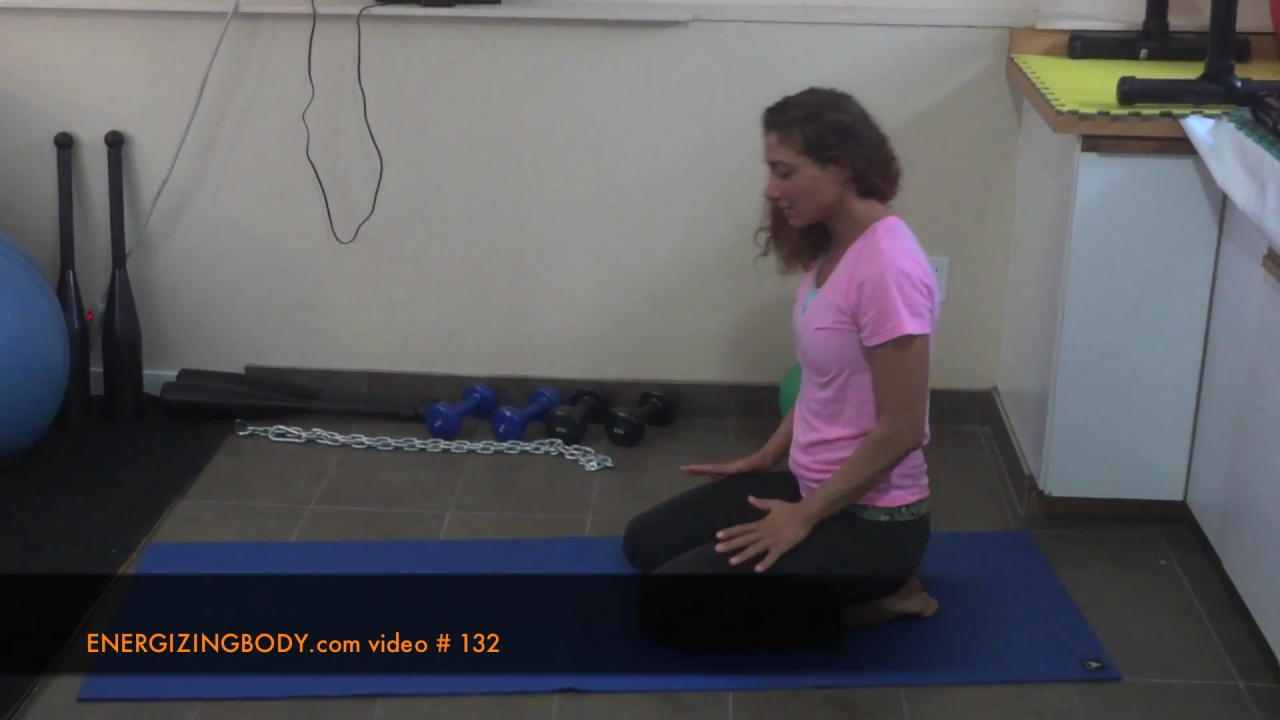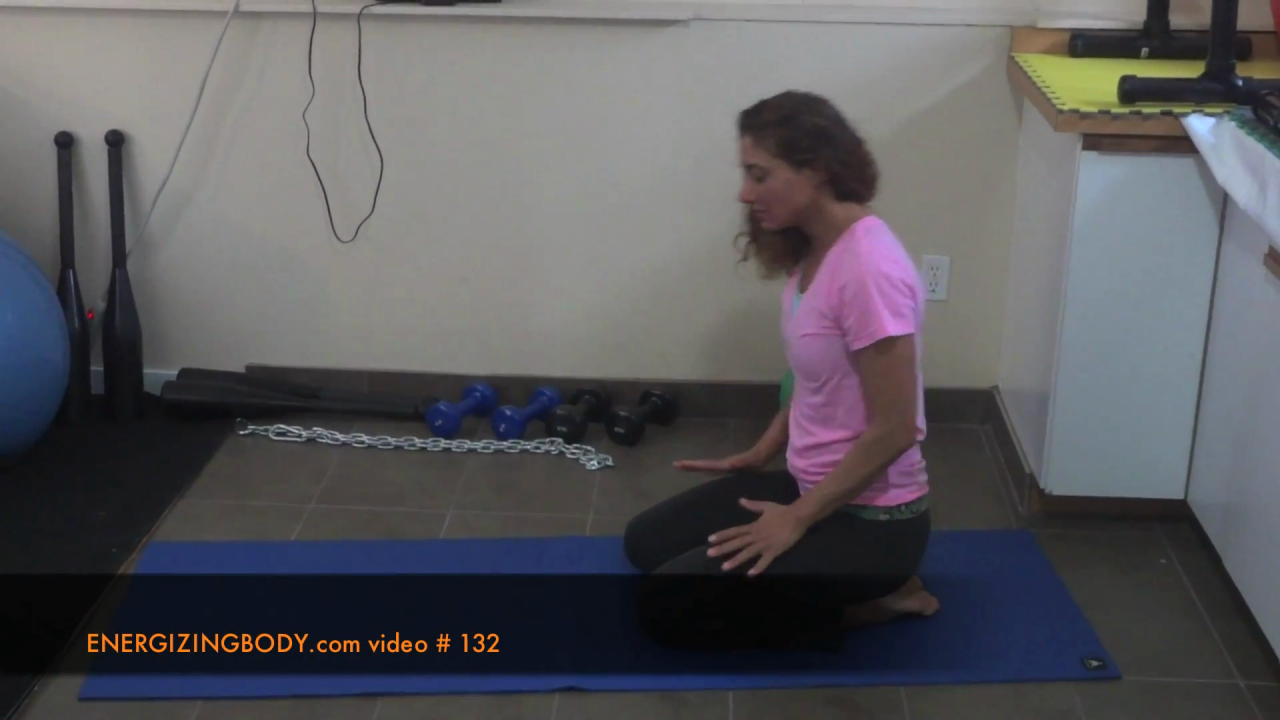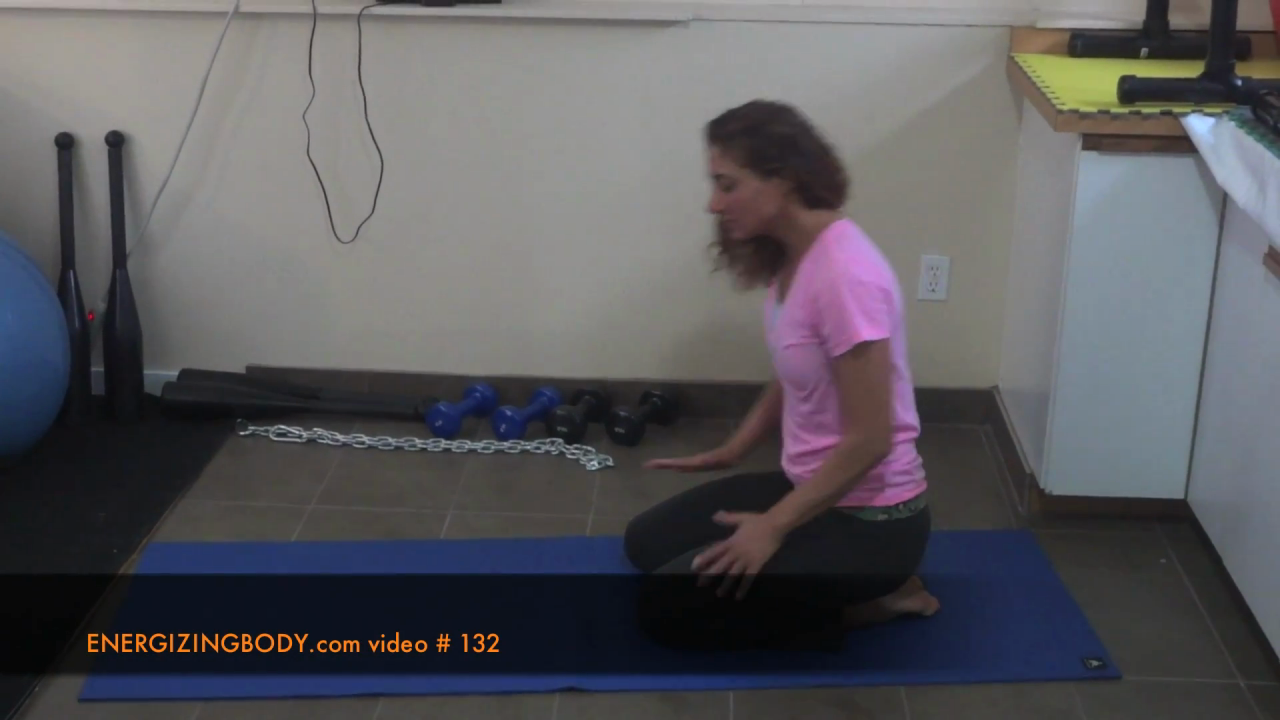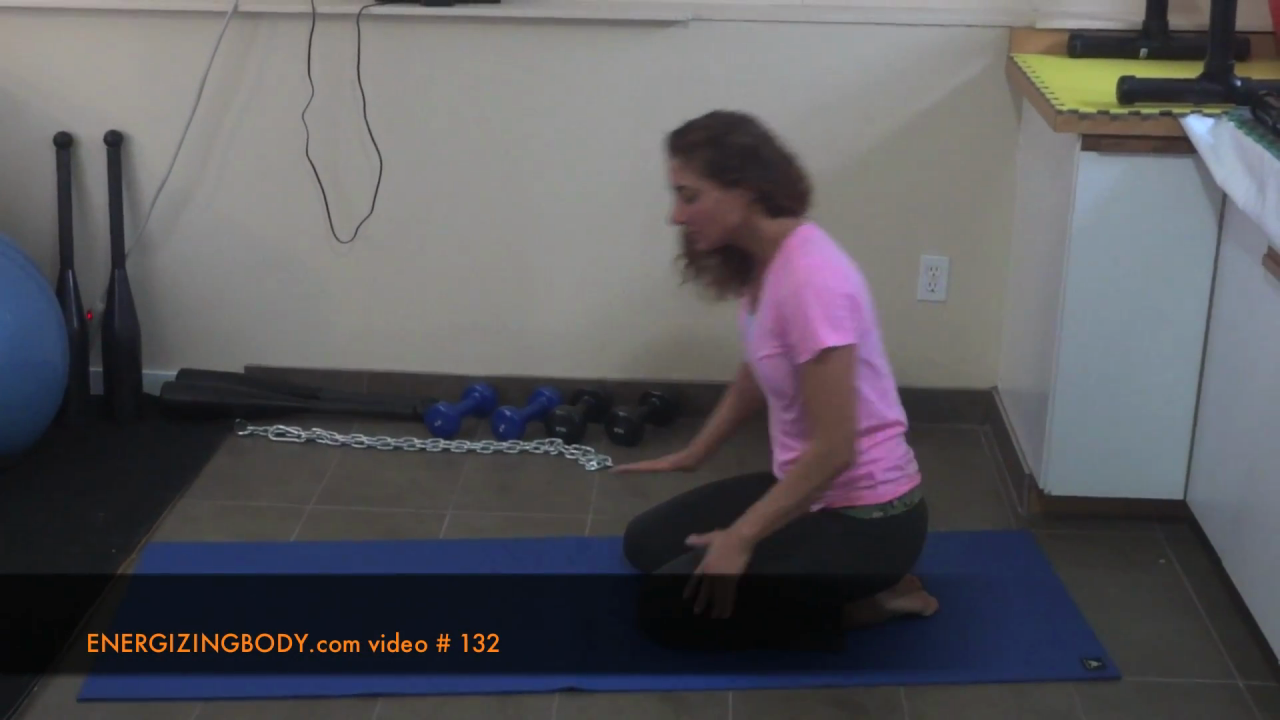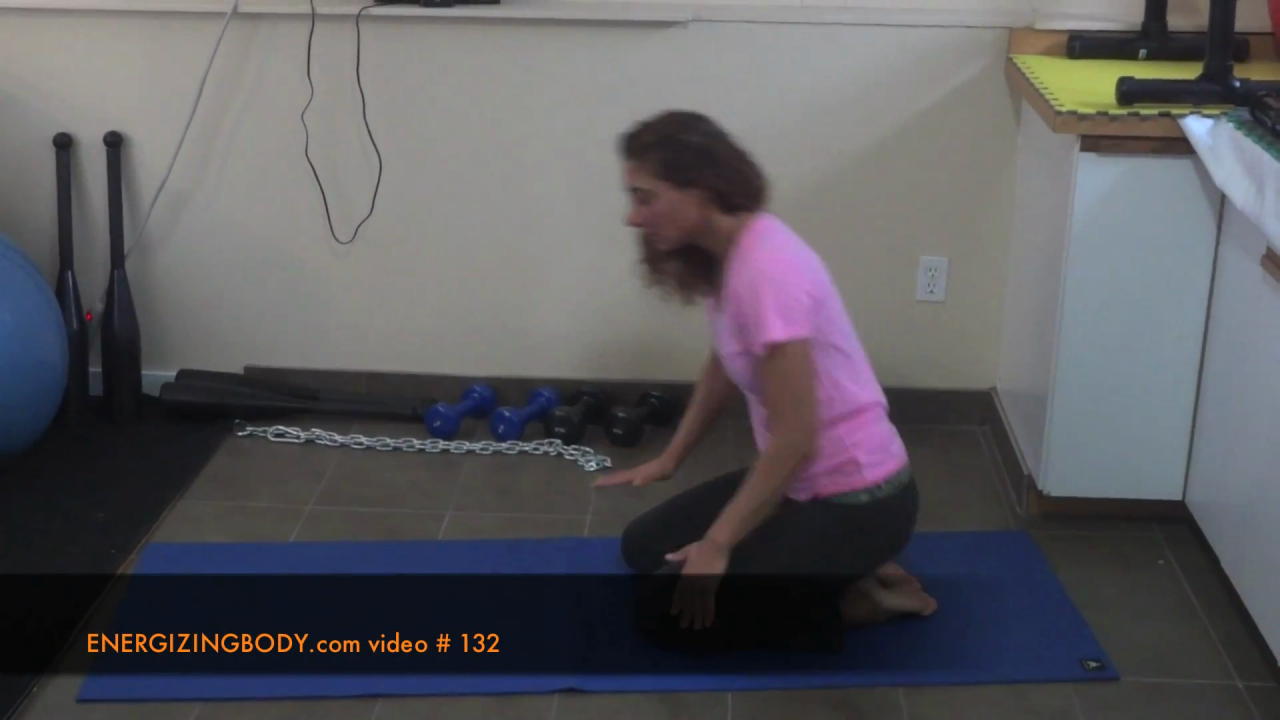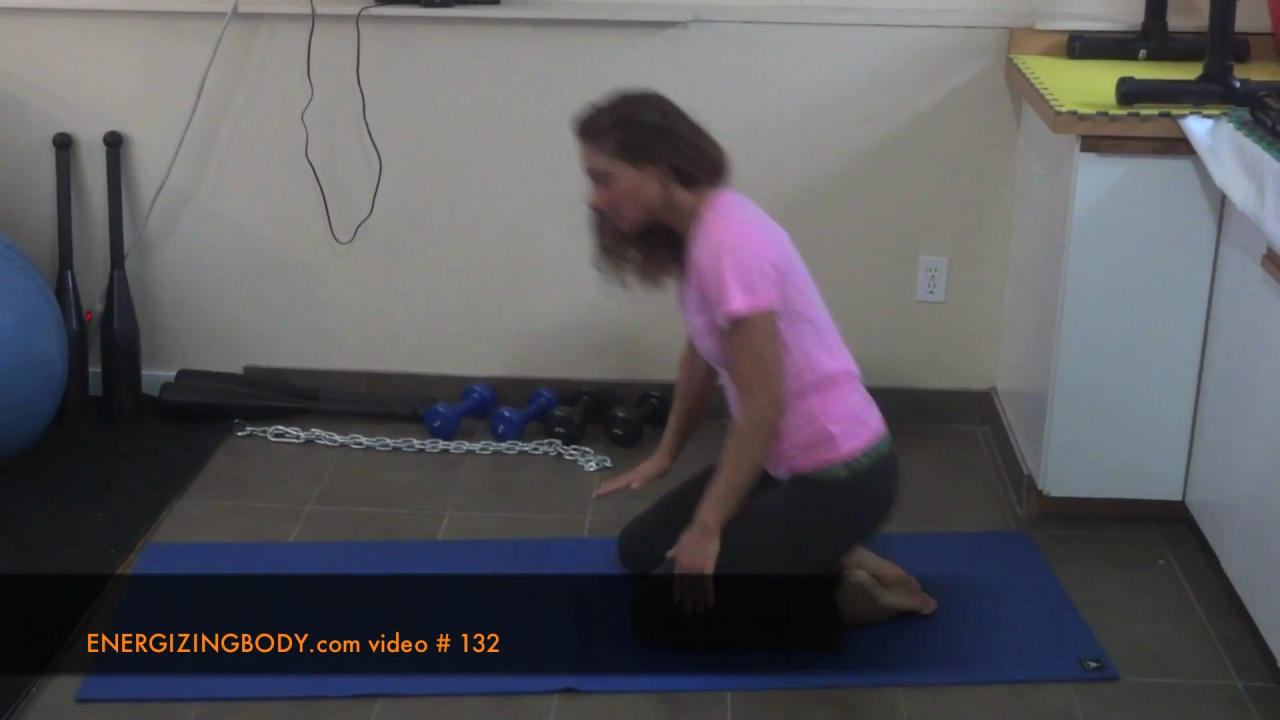
dt=0.1s
person 1, frame 1
left shoulder: (887, 268)
right shoulder: (833, 247)
left elbow: (902, 432)
left wrist: (805, 518)
right wrist: (766, 457)
left hip: (871, 518)
right hip: (815, 484)
left knee: (668, 606)
right knee: (645, 542)
left ankle: (867, 595)
right ankle: (843, 581)
person 1, frame 2
left shoulder: (866, 270)
right shoulder: (818, 248)
left elbow: (891, 432)
left wrist: (797, 520)
right wrist: (760, 455)
left hip: (872, 519)
right hip: (821, 482)
left knee: (667, 607)
right knee: (646, 542)
left ankle: (862, 598)
right ankle: (857, 580)
person 1, frame 3
left shoulder: (842, 276)
right shoulder: (795, 254)
left elbow: (871, 439)
left wrist: (774, 527)
right wrist: (732, 450)
left hip: (870, 519)
right hip: (817, 488)
left knee: (667, 608)
right knee: (647, 542)
left ankle: (864, 596)
right ankle: (853, 583)
person 1, frame 4
left shoulder: (807, 281)
right shoulder: (761, 259)
left elbow: (830, 447)
left wrist: (740, 537)
right wrist: (695, 450)
left hip: (868, 518)
right hip: (814, 493)
left knee: (673, 608)
right knee: (645, 544)
left ankle: (855, 602)
right ankle: (855, 578)
person 1, frame 5
left shoulder: (765, 271)
right shoulder: (728, 252)
left elbow: (795, 440)
right elbow: (722, 365)
left wrist: (718, 546)
right wrist: (669, 459)
left hip: (858, 501)
right hip: (804, 486)
left knee: (666, 611)
right knee: (642, 546)
left ankle: (850, 602)
right ankle: (843, 574)
person 1, frame 6
left shoulder: (726, 245)
right shoulder: (700, 228)
left elbow: (763, 406)
right elbow: (701, 352)
left wrist: (707, 527)
right wrist: (664, 455)
left hip: (839, 479)
right hip: (791, 463)
right knee: (640, 548)
left ankle: (844, 599)
right ankle: (834, 562)
